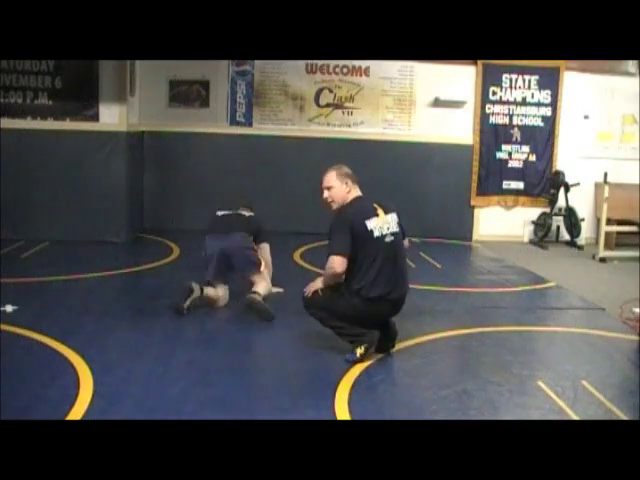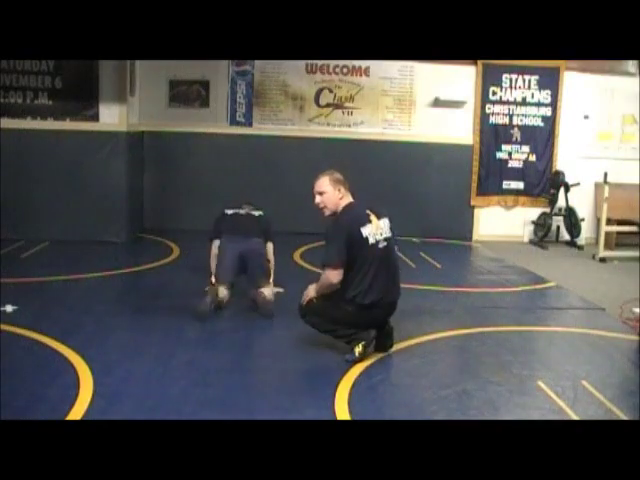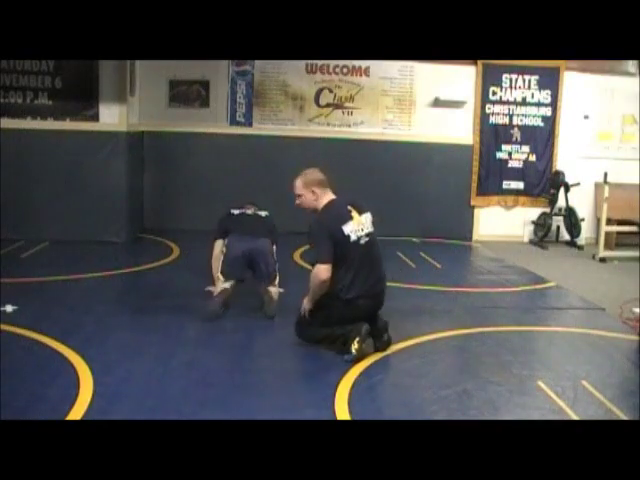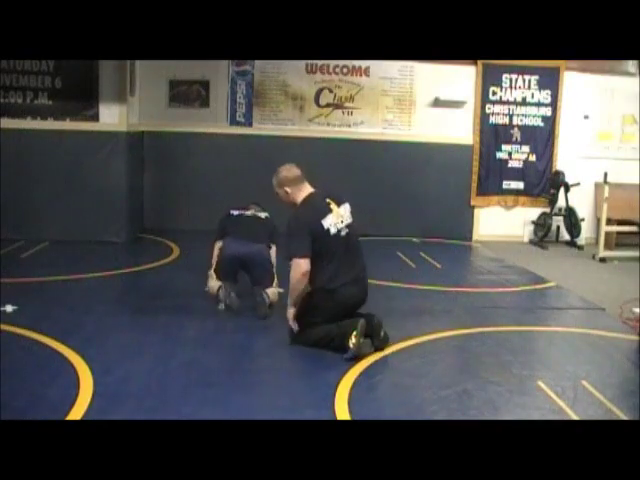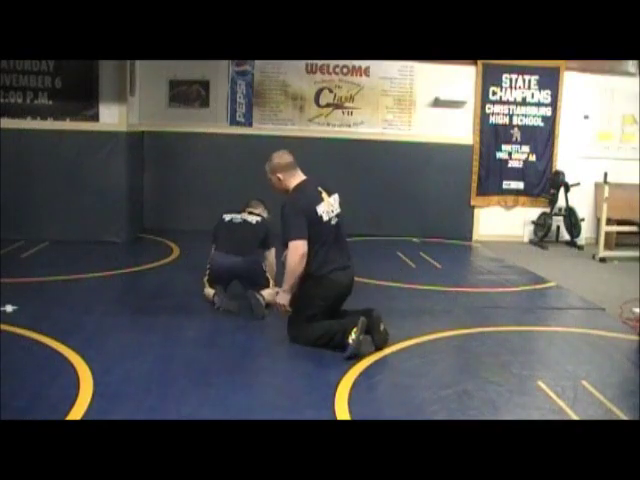
dt=0.2s
person 1, frame 1
left shoulder: (344, 216)
right shoulder: (386, 210)
left elbow: (337, 267)
right elbow: (404, 244)
left wrist: (322, 282)
left hip: (370, 300)
right hip: (396, 299)
left knee: (312, 297)
left ankle: (363, 337)
right ankle: (383, 330)
person 1, frame 2
left shoulder: (339, 224)
right shoulder: (377, 215)
left elbow: (333, 278)
right elbow: (392, 251)
left wrist: (315, 289)
left hip: (365, 305)
right hip: (388, 303)
left knee: (308, 307)
left ankle: (360, 336)
right ankle: (379, 328)
person 1, frame 3
left shoulder: (321, 223)
right shoulder: (358, 209)
left elbow: (322, 275)
left wrist: (309, 300)
left hip: (351, 300)
right hip: (376, 295)
left knee: (304, 325)
left ankle: (352, 335)
right ankle: (374, 326)
person 1, frame 4
left shoulder: (300, 218)
right shoulder: (337, 201)
left elbow: (302, 269)
left wrist: (292, 306)
left hip: (333, 292)
right hip: (359, 287)
left knee: (300, 332)
right knee: (333, 318)
left ankle: (349, 332)
right ankle: (368, 324)
person 1, frame 5
left shoulder: (293, 204)
right shoulder: (324, 191)
left elbow: (299, 252)
left wrist: (285, 291)
left hip: (321, 279)
right hip: (345, 274)
left knee: (299, 330)
right knee: (326, 315)
left ankle: (349, 329)
right ankle: (366, 319)
person 2, frame 1
left shoulder: (217, 216)
right shoulder: (254, 219)
right elbow: (266, 257)
right wrist: (268, 284)
left hip: (212, 243)
right hip: (240, 242)
left knee: (220, 298)
right knee: (264, 282)
left ankle: (198, 291)
right ankle: (256, 296)
person 2, frame 2
left shoulder: (223, 216)
right shoulder: (262, 218)
left elbow: (214, 253)
right elbow: (270, 255)
left wrist: (215, 283)
right wrist: (269, 282)
left hip: (227, 244)
right hip: (255, 246)
right knee: (267, 291)
left ankle: (214, 295)
right ankle: (262, 295)
person 2, frame 3
left shoulder: (227, 216)
right shoulder: (267, 218)
left elbow: (216, 253)
right elbow: (272, 252)
left wrist: (217, 281)
right wrist: (274, 284)
left hip: (234, 244)
right hip: (263, 246)
left knee: (222, 285)
right knee: (273, 289)
left ankle: (223, 293)
right ankle: (269, 294)
person 2, frame 4
left shoulder: (228, 216)
right shoulder: (268, 220)
left elbow: (217, 250)
right elbow: (271, 256)
right wrist: (273, 283)
left hip: (230, 248)
right hip: (259, 250)
left knee: (213, 283)
right knee: (272, 292)
left ankle: (223, 290)
right ankle: (264, 296)
person 2, frame 5
left shoulder: (224, 218)
right shoulder: (263, 223)
left elbow: (214, 249)
right elbow: (270, 262)
right wrist: (271, 284)
left hip: (219, 260)
right hip: (249, 262)
left knee: (209, 290)
right knee: (270, 293)
left ankle: (218, 296)
right ankle: (259, 297)
